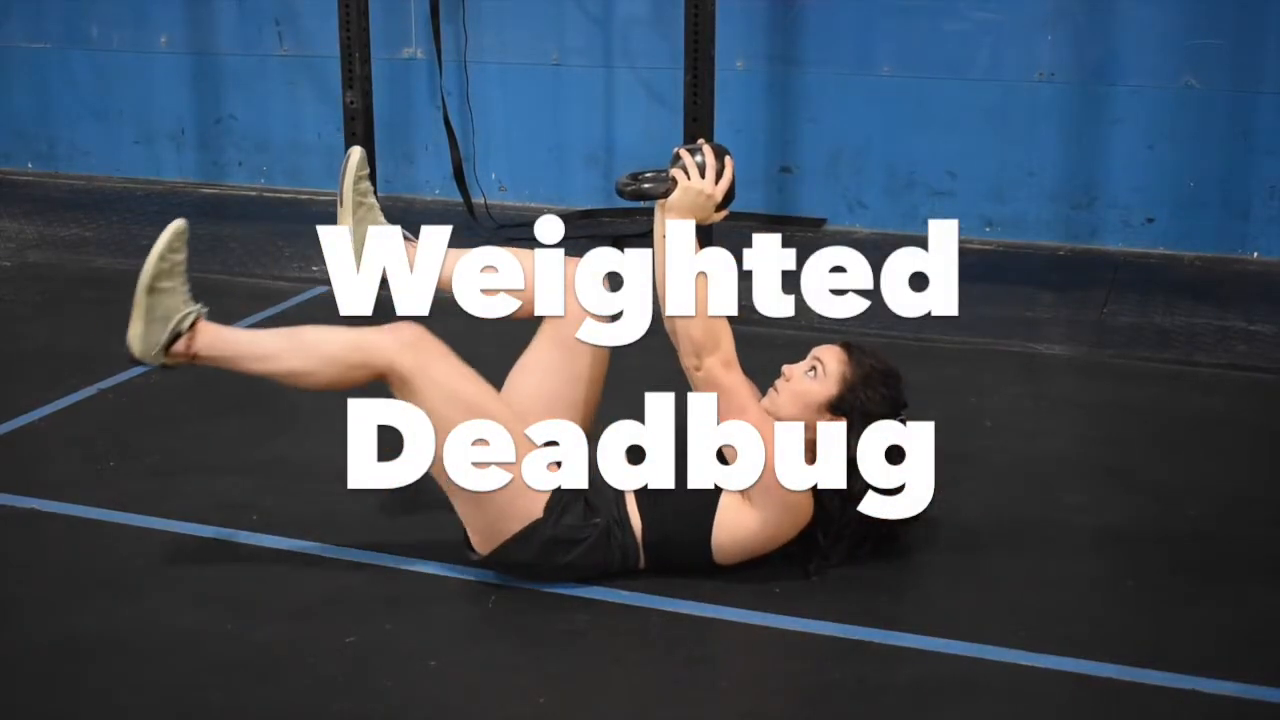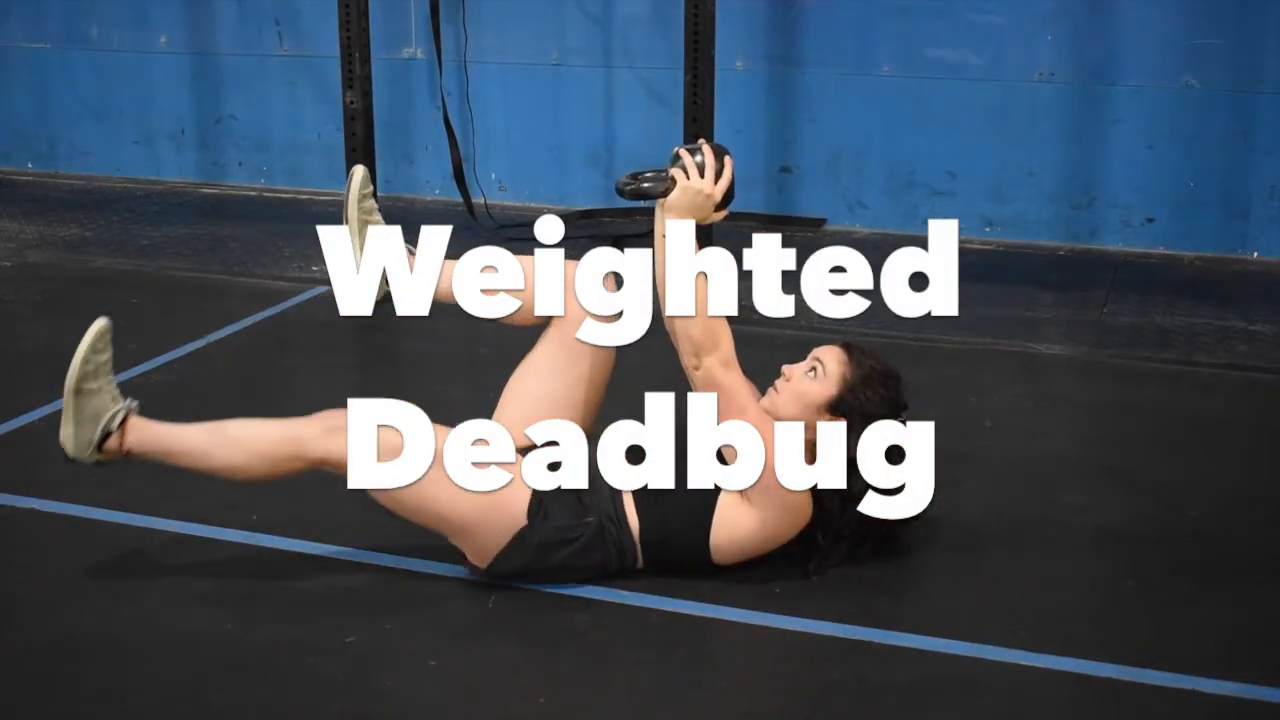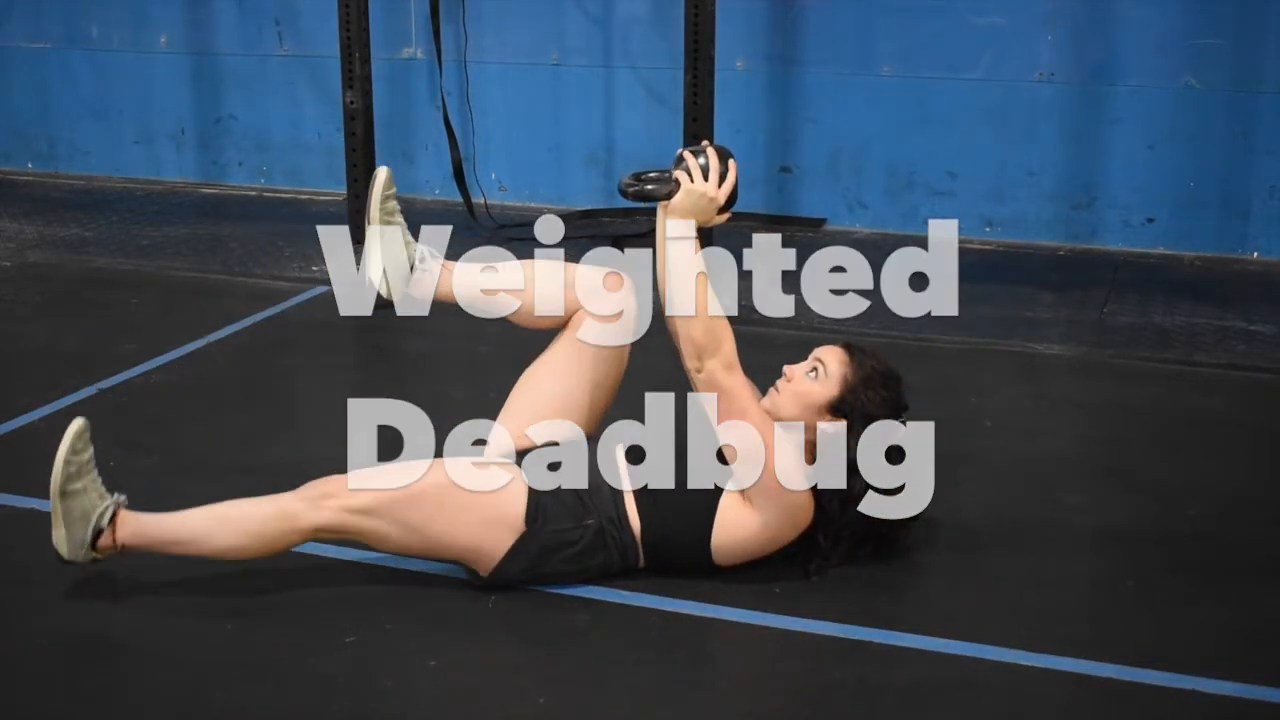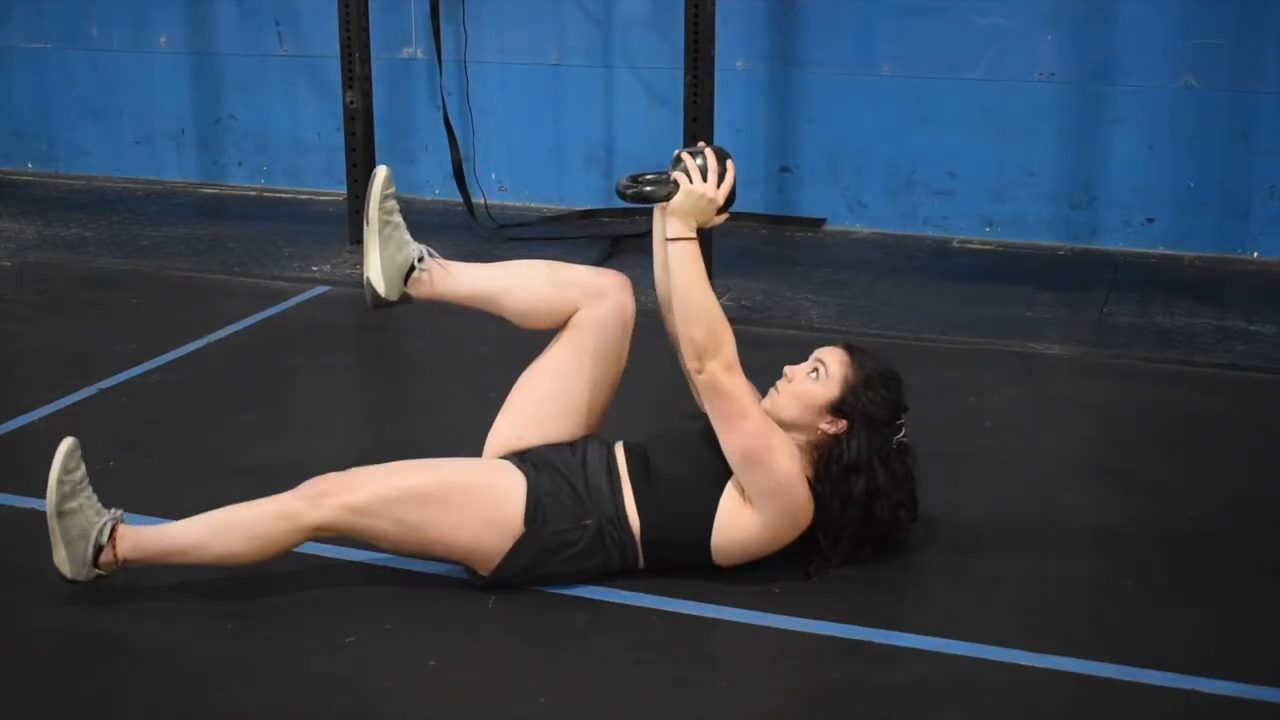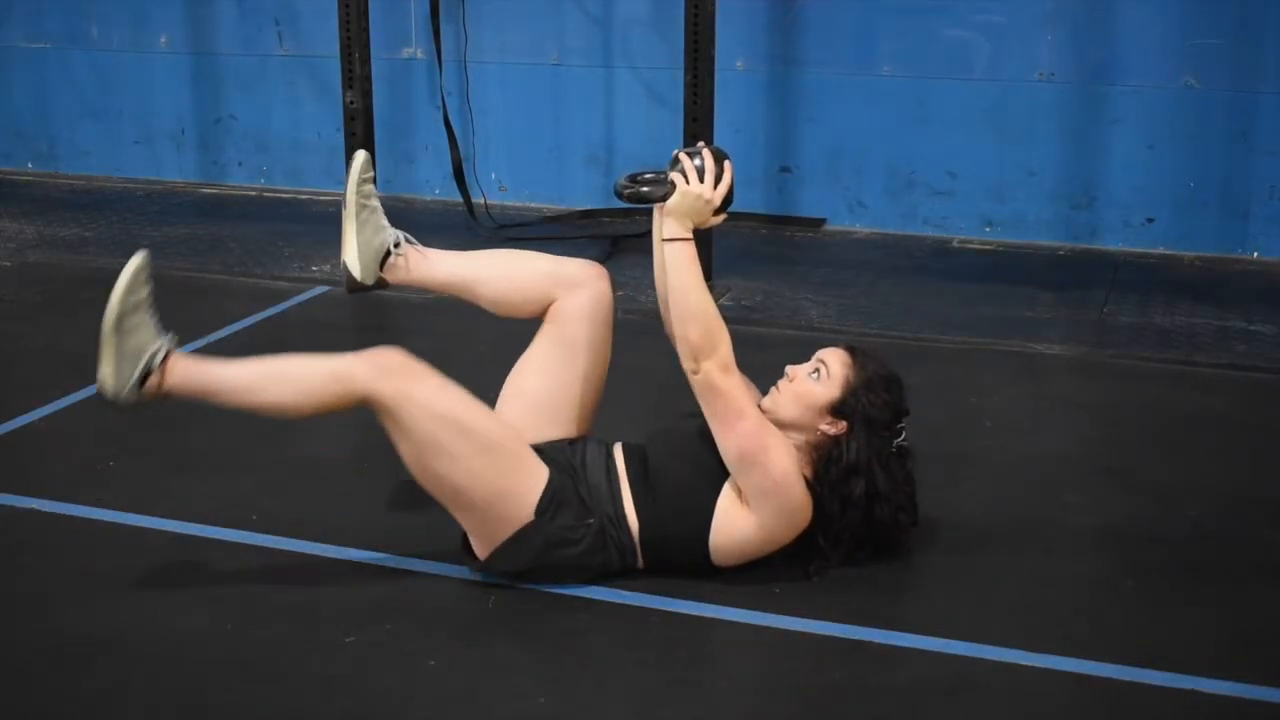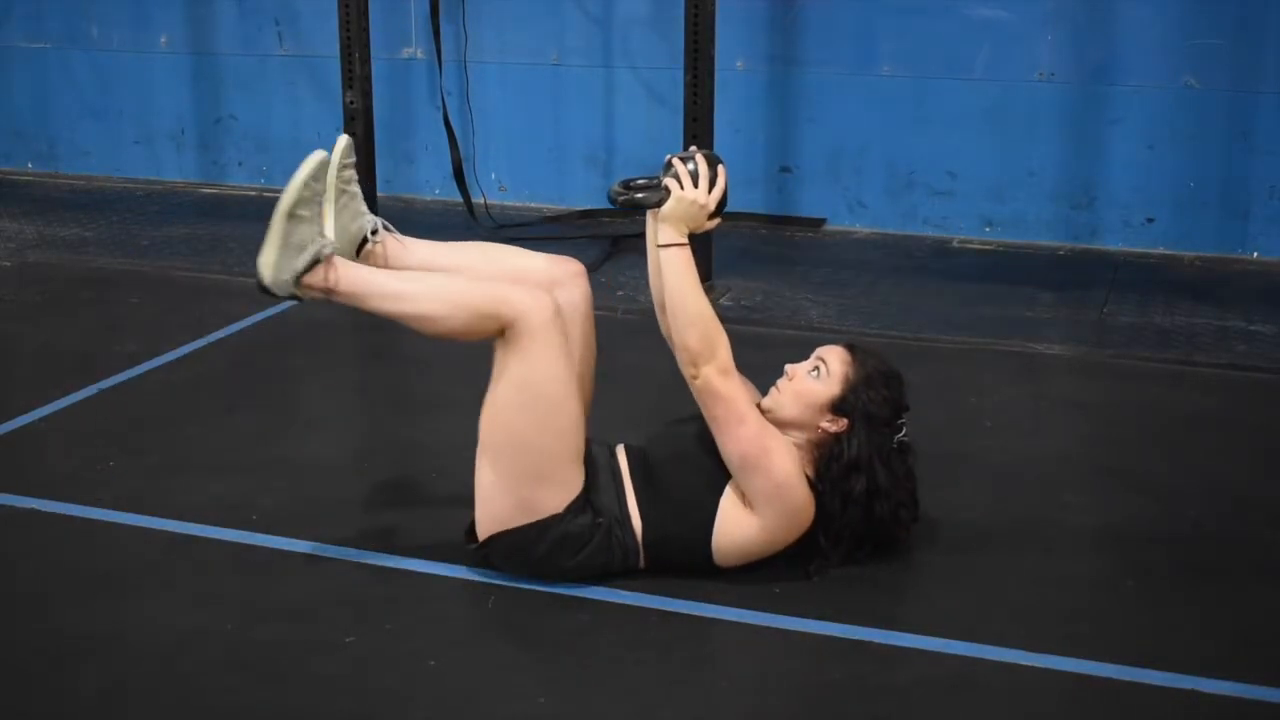
dt=0.3s
person 1, frame 1
left shoulder: (786, 495)
right shoulder: (767, 448)
left elbow: (708, 365)
right elbow: (710, 359)
left wrist: (678, 223)
right wrist: (673, 223)
left hip: (549, 529)
right hip: (558, 483)
left knee: (402, 345)
left ankle: (187, 337)
person 1, frame 2
left shoulder: (784, 497)
right shoulder: (761, 446)
left elbow: (708, 362)
right elbow: (704, 354)
left wrist: (680, 224)
right wrist: (675, 225)
left hip: (544, 531)
right hip: (544, 476)
left knee: (330, 432)
left ankle: (119, 431)
right ankle: (398, 266)
person 1, frame 3
left shoulder: (785, 495)
right shoulder: (758, 447)
left elbow: (708, 367)
right elbow: (707, 357)
left wrist: (685, 228)
right wrist: (672, 224)
left hip: (545, 528)
right hip: (542, 472)
left knee: (325, 500)
right knee: (608, 292)
left ankle: (110, 530)
right ankle: (424, 276)
person 1, frame 4
left shoulder: (785, 496)
right shoulder: (758, 447)
left elbow: (709, 367)
right elbow: (697, 346)
left wrist: (683, 227)
right wrist: (668, 222)
left hip: (544, 527)
right hip: (543, 469)
left knee: (323, 499)
right knee: (605, 292)
left ankle: (110, 544)
right ankle: (415, 273)
person 1, frame 5
left shoulder: (784, 500)
right shoulder: (766, 448)
left elbow: (707, 367)
right elbow: (706, 364)
left wrist: (679, 229)
right wrist: (670, 225)
left hip: (547, 533)
right hip: (556, 476)
left knee: (383, 371)
right knee: (584, 283)
left ankle: (159, 372)
right ankle: (390, 257)
person 1, frame 6
left shoulder: (787, 499)
right shoulder: (769, 436)
left elbow: (704, 372)
right elbow: (710, 366)
left wrist: (673, 233)
right wrist: (659, 225)
left hip: (549, 530)
right hip: (581, 479)
left knee: (524, 308)
right knee: (560, 277)
left ankle: (316, 271)
right ankle: (366, 245)
